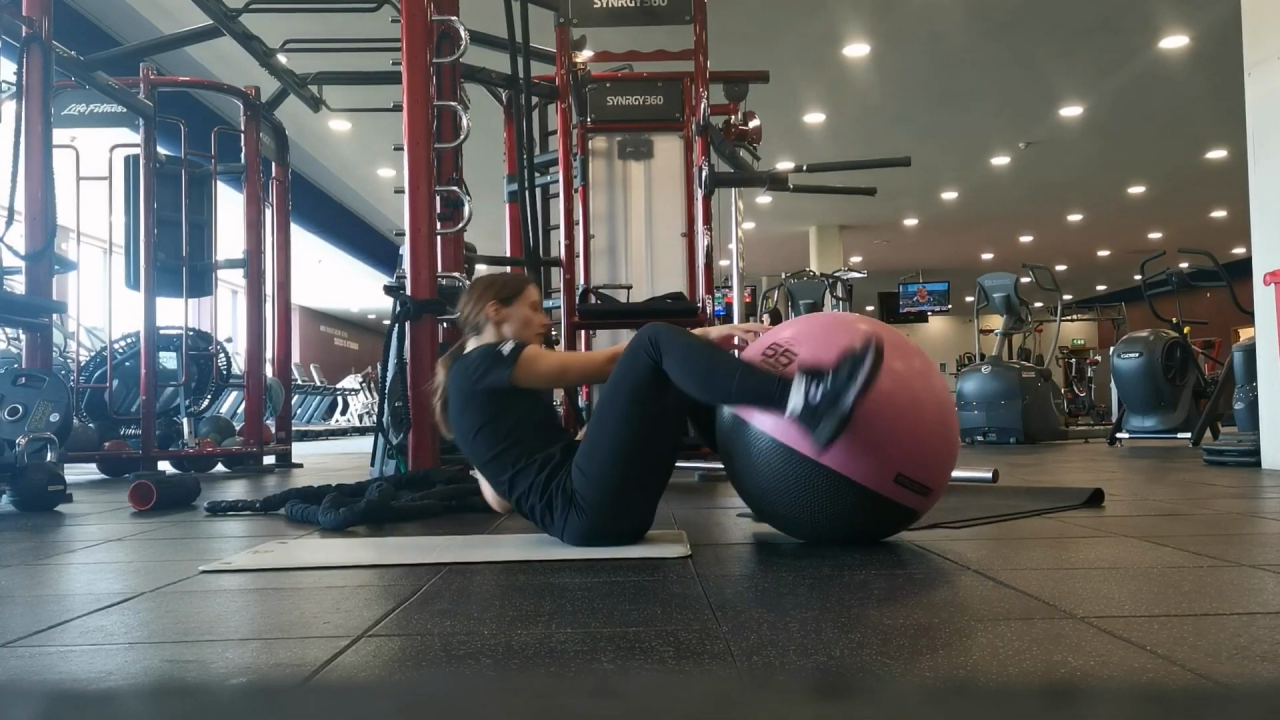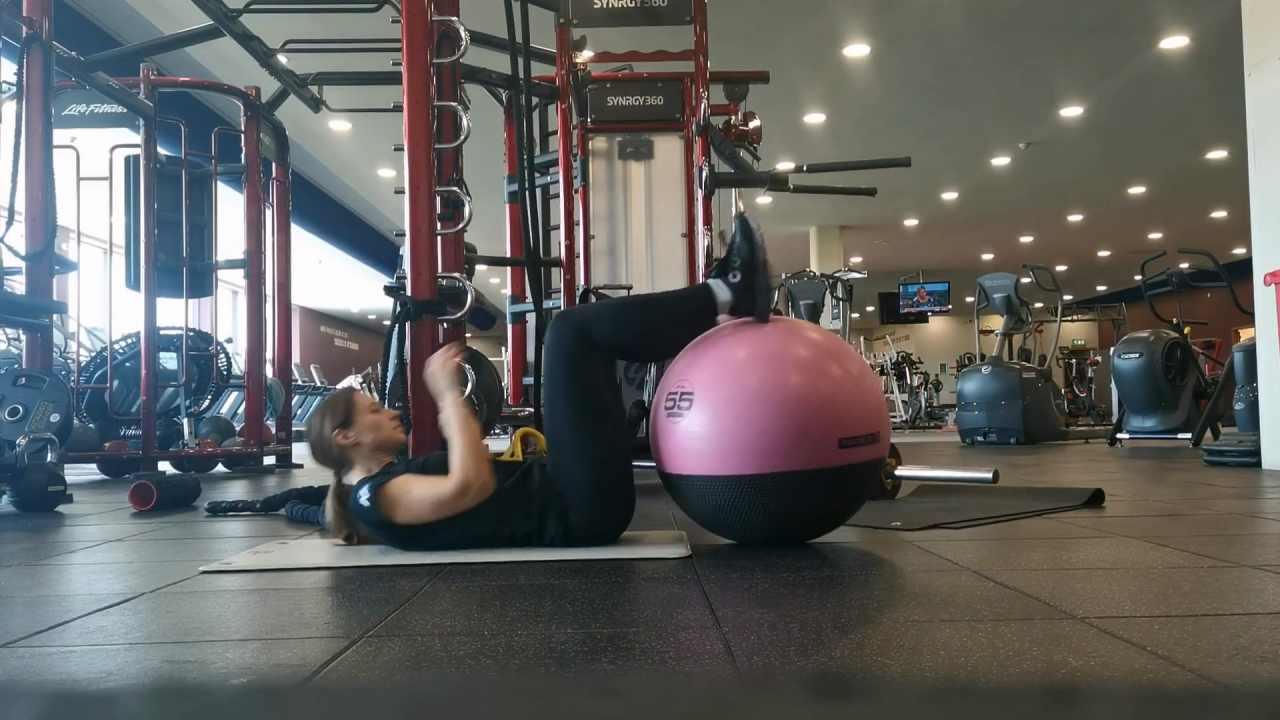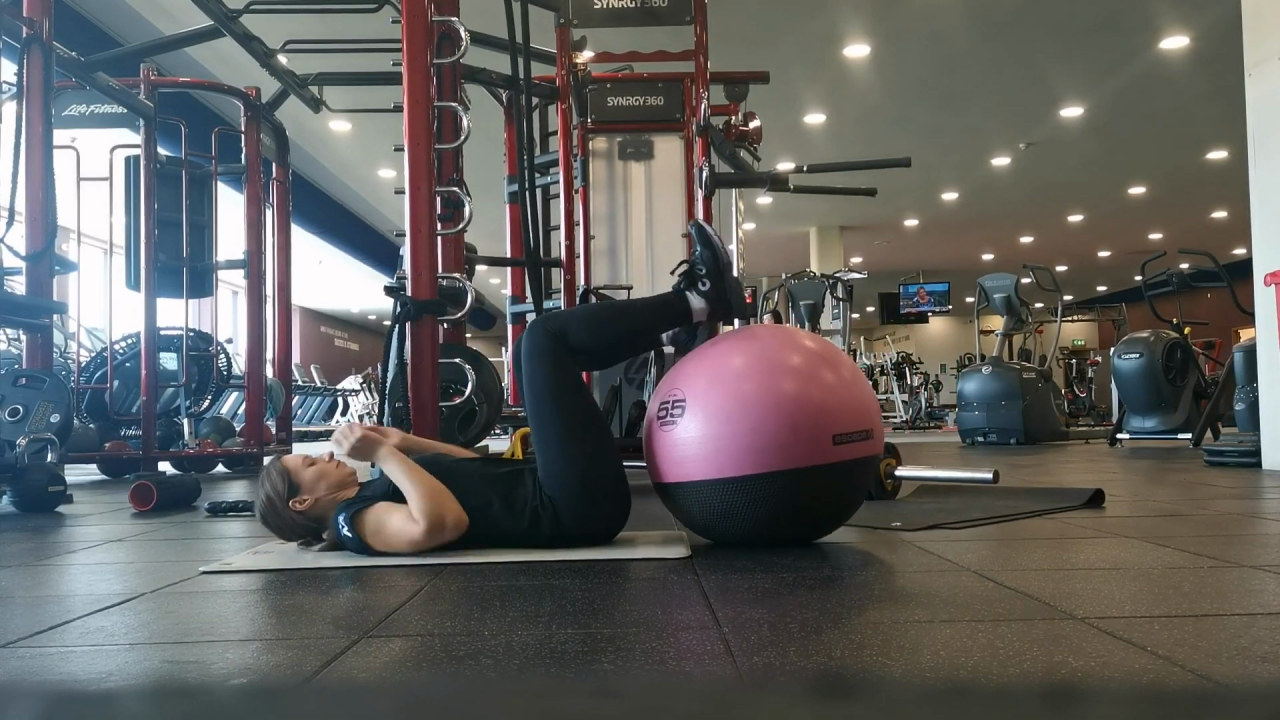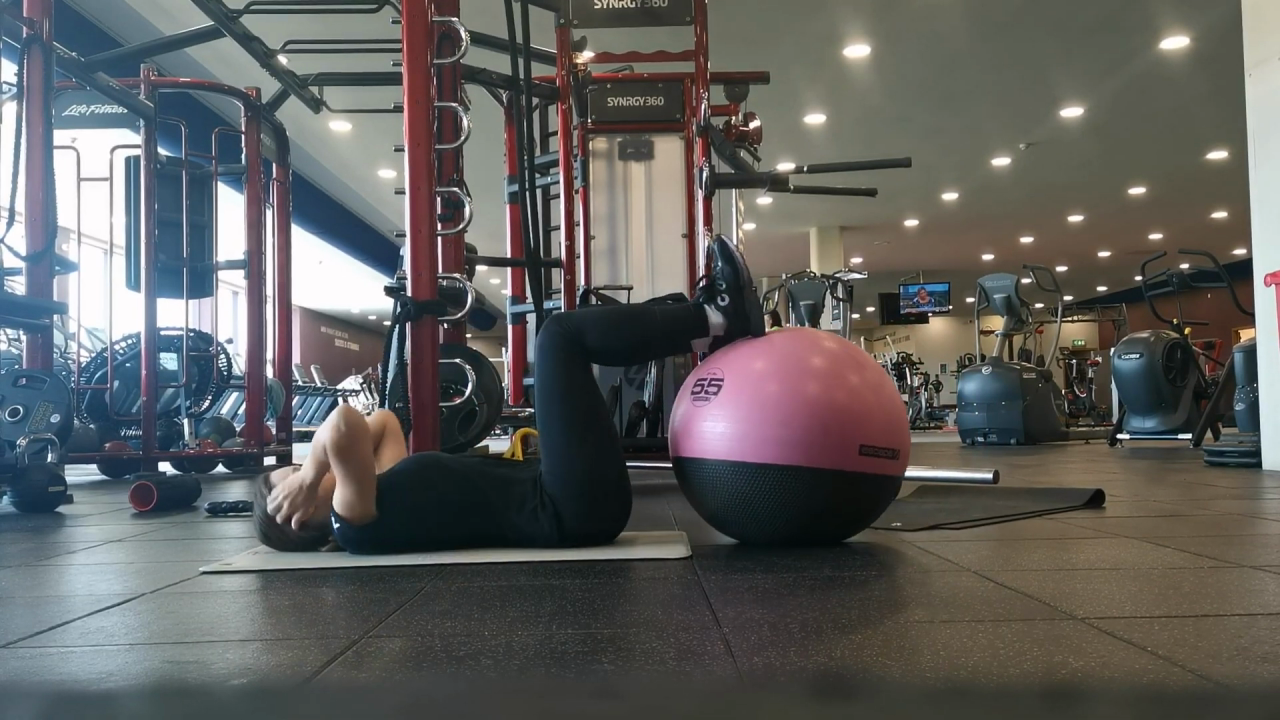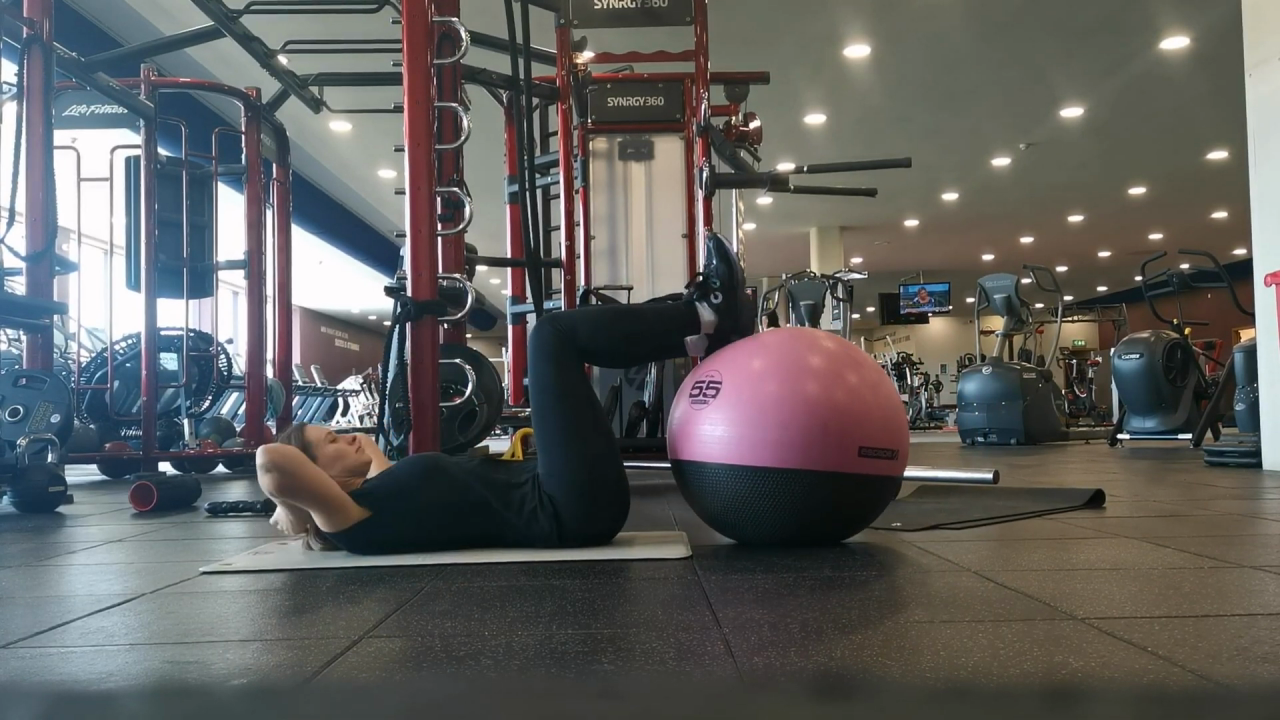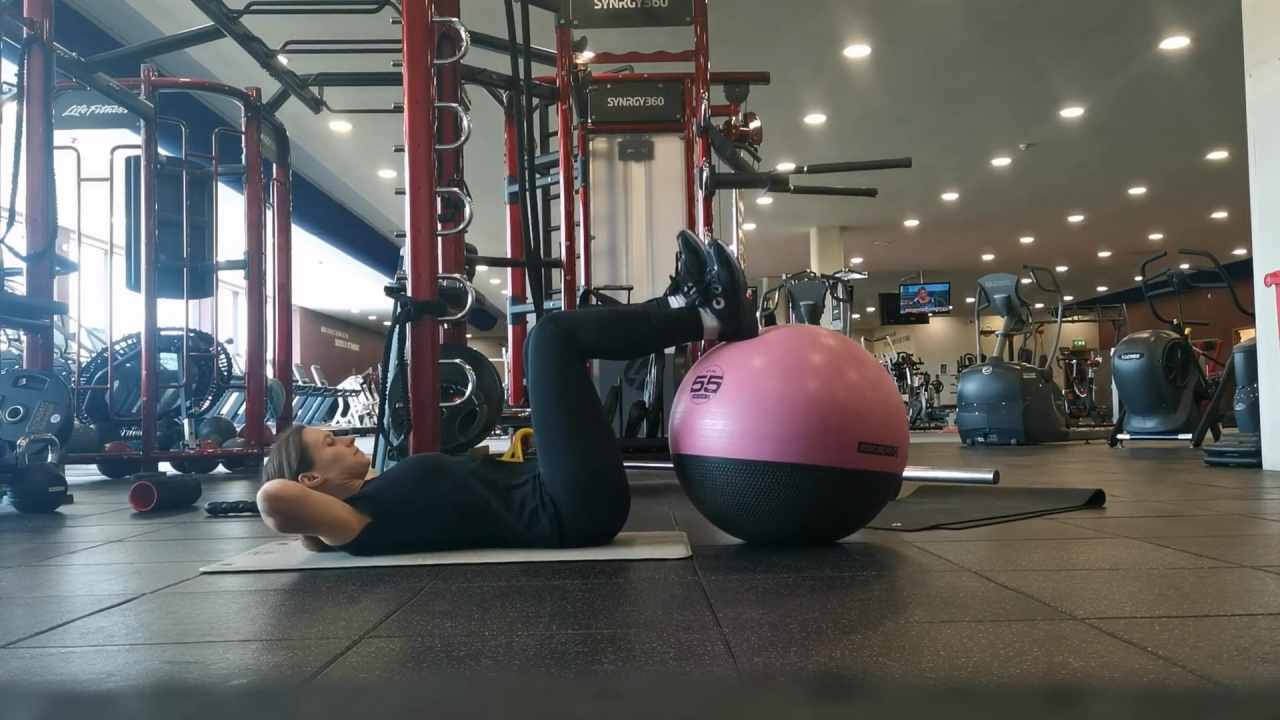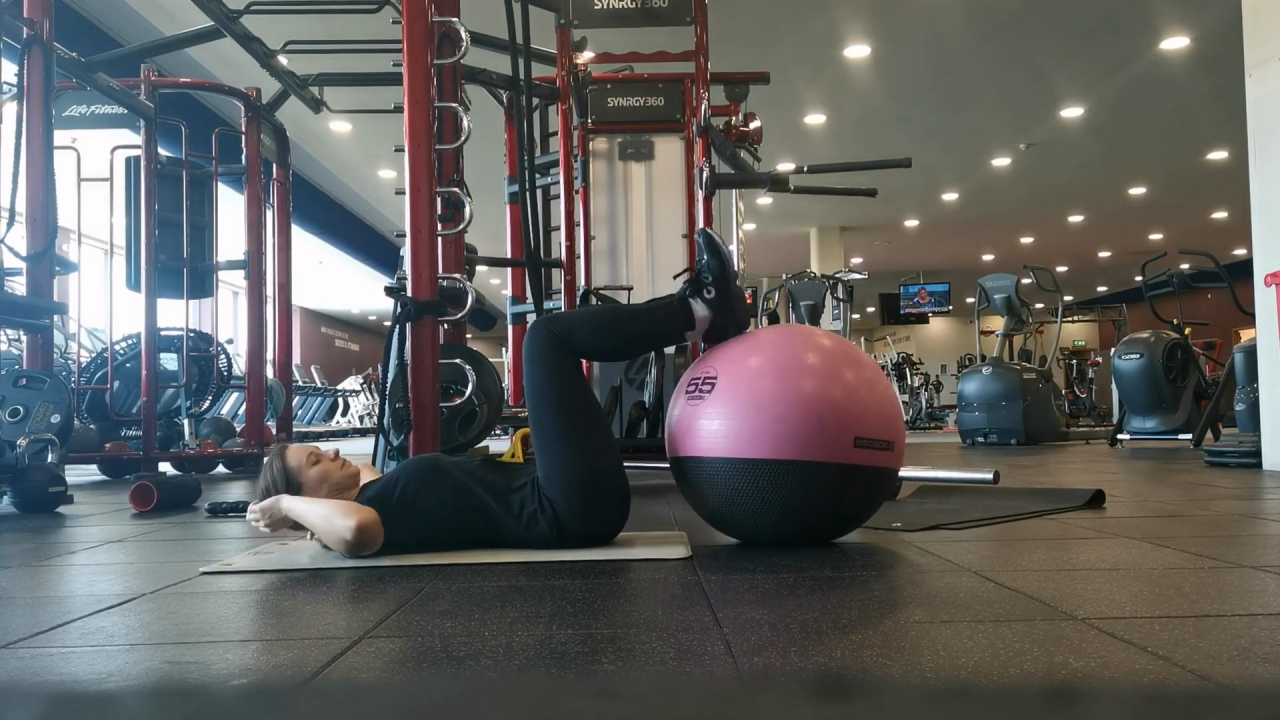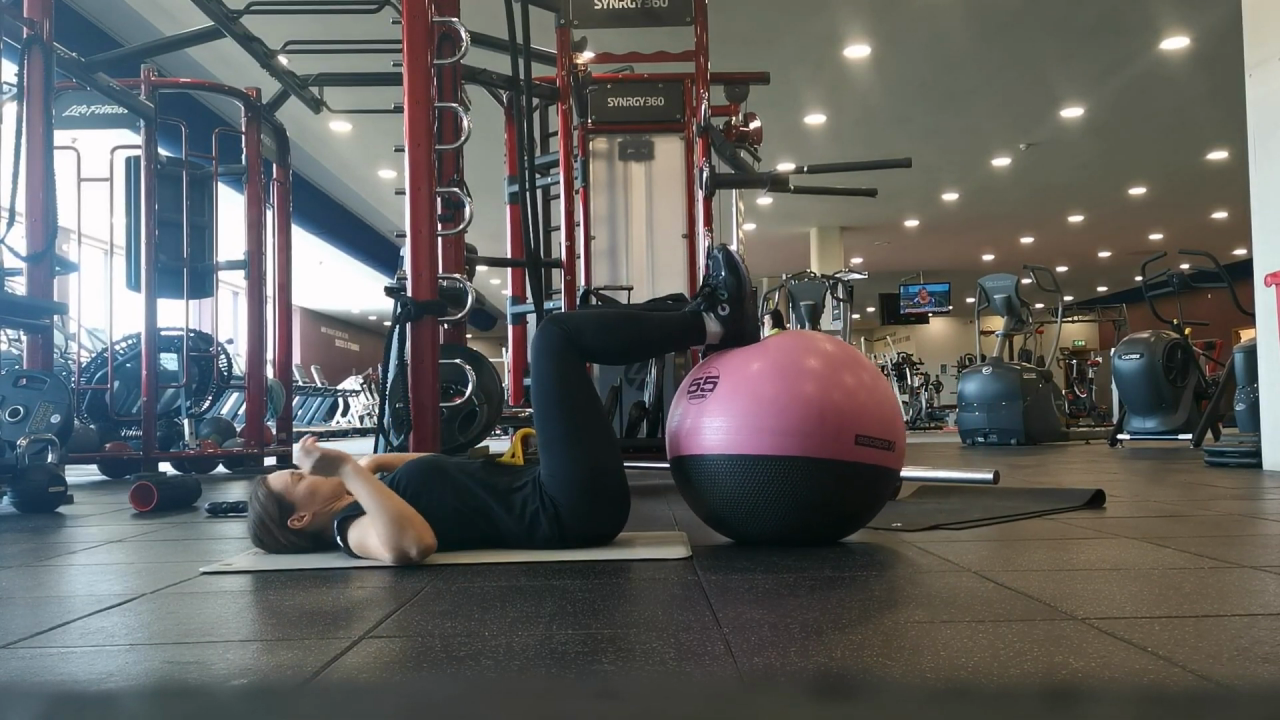
dt=0.5s
person 1, frame 1
left shoulder: (475, 372)
right shoulder: (490, 360)
left elbow: (499, 498)
right elbow: (603, 366)
right wrist: (698, 338)
left hip: (585, 513)
right hip: (591, 514)
left knee: (685, 383)
right knee: (657, 342)
right ankle: (807, 401)
person 1, frame 2
left shoulder: (384, 486)
right shoulder: (377, 498)
right elbow: (472, 484)
left wrist: (457, 420)
right wrist: (449, 396)
left hip: (569, 507)
right hip: (580, 512)
left knee: (594, 340)
right knee: (571, 329)
left ankle: (711, 324)
right ankle: (725, 294)
person 1, frame 3
left shoulder: (378, 499)
right shoulder: (361, 523)
left elbow: (471, 467)
right elbow: (445, 524)
left wrist: (395, 444)
right wrist: (382, 452)
left hip: (569, 503)
right hip: (577, 509)
left knee: (534, 349)
right knee: (545, 335)
left ankle: (683, 319)
right ankle: (699, 303)
person 1, frame 4
left shoulder: (379, 501)
right shoulder: (356, 520)
left elbow: (383, 421)
right elbow: (344, 419)
right wrist: (309, 472)
left hip: (566, 504)
right hip: (574, 511)
left knee: (567, 339)
right knee: (561, 333)
left ankle: (705, 330)
right ankle: (715, 318)
person 1, frame 5
left shoulder: (371, 496)
right shoulder: (352, 520)
left elbow: (366, 445)
right elbow: (272, 457)
right wrist: (295, 510)
left hip: (566, 506)
right hip: (572, 512)
left knee: (561, 339)
right knee: (552, 332)
left ankle: (699, 336)
right ankle: (705, 316)
person 1, frame 6
left shoulder: (366, 500)
right shoulder: (353, 523)
right elbow: (272, 495)
right wrist: (303, 523)
left hip: (566, 505)
right hip: (572, 511)
left knee: (561, 339)
right knee: (553, 332)
left ankle: (680, 307)
right ankle: (709, 321)
person 1, frame 7
left shoulder: (367, 497)
right shoulder: (354, 517)
left elbow: (361, 474)
right elbow: (360, 527)
right wrist: (289, 506)
left hip: (572, 507)
right hip: (575, 512)
left knee: (554, 339)
right knee: (546, 333)
left ankle: (694, 316)
right ankle: (700, 313)
person 1, frame 8
left shoulder: (360, 501)
right shoulder: (355, 526)
left elbow: (427, 464)
right elbow: (415, 544)
left wrist: (364, 463)
right wrist: (344, 471)
left hip: (556, 500)
right hip: (571, 511)
left knee: (564, 339)
right knee: (556, 334)
left ankle: (703, 322)
right ankle: (712, 326)
